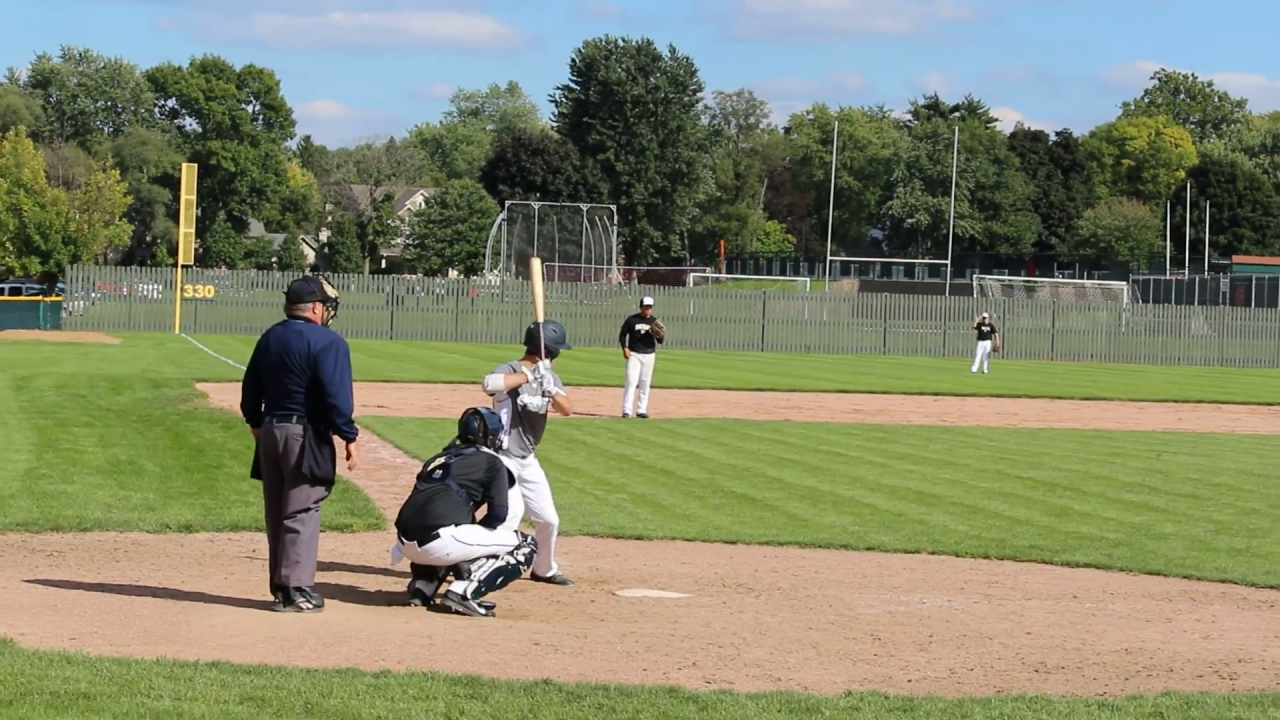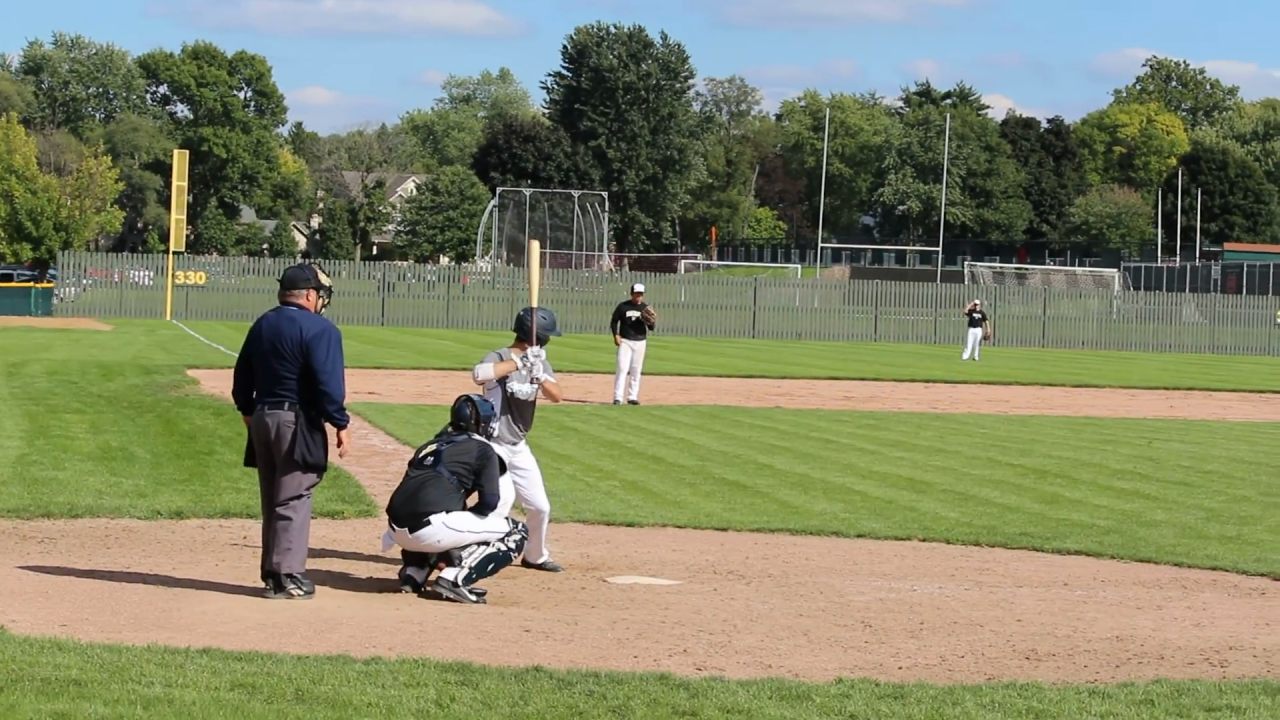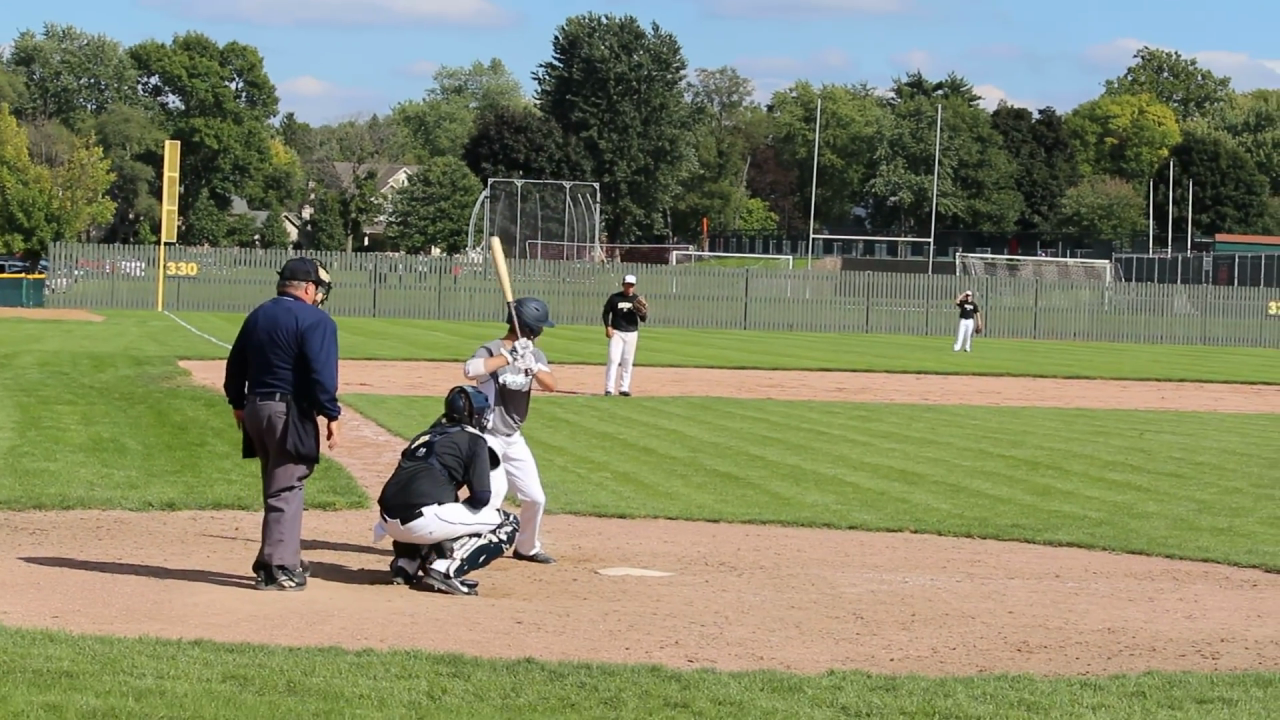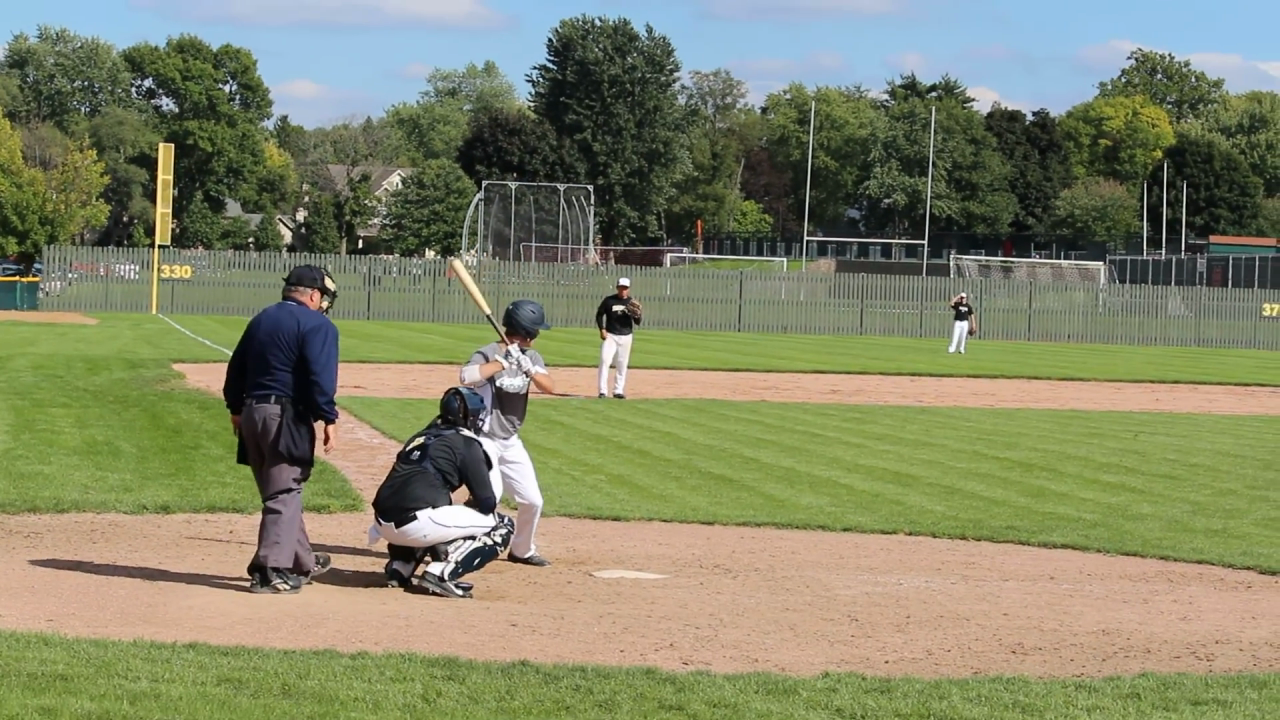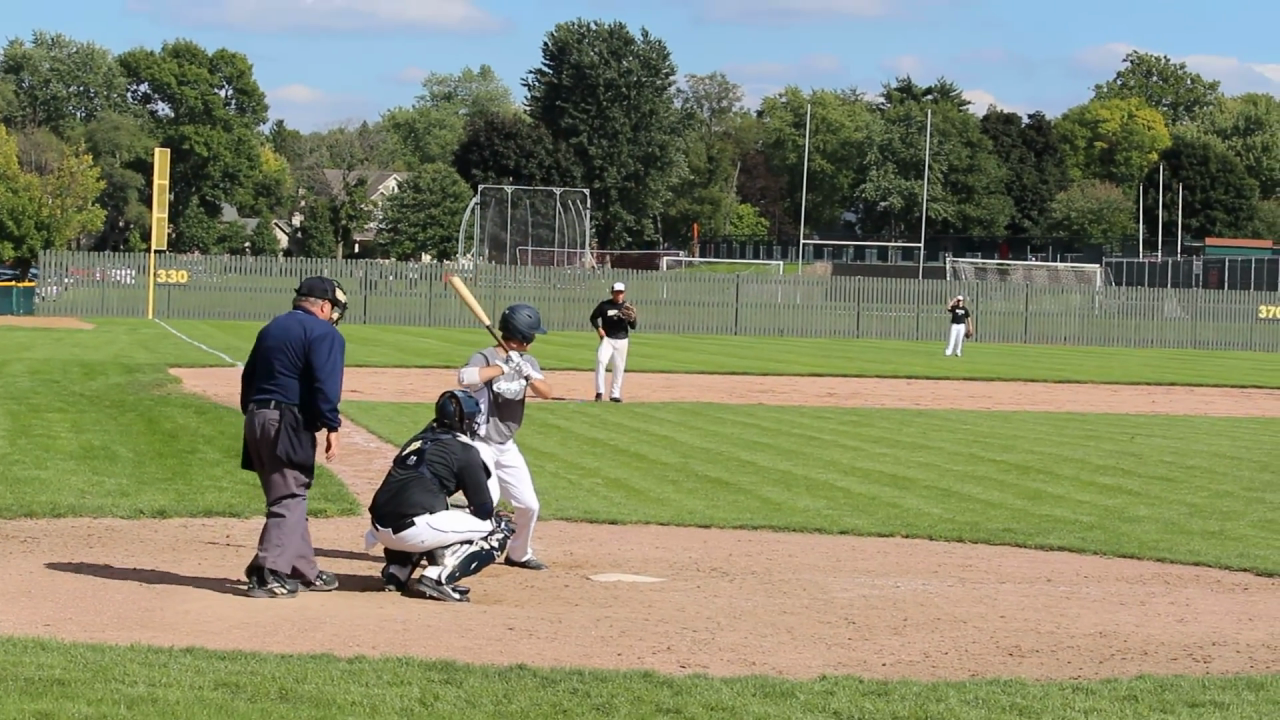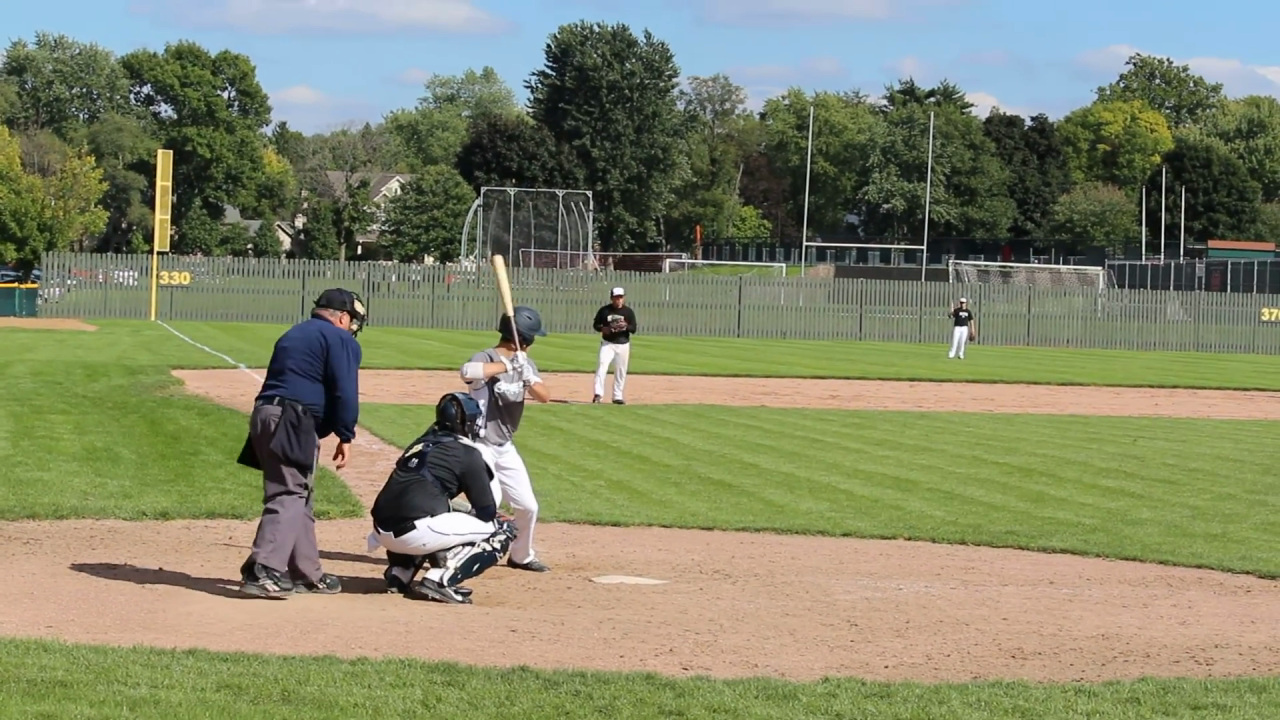
dt=0.2s
person 1, frame 1
left shoulder: (269, 338)
right shoulder: (328, 342)
left elbow: (250, 386)
right elbow: (337, 395)
left wrist: (256, 422)
right wrist: (349, 437)
left hip: (271, 433)
right hip: (306, 436)
left knee: (277, 513)
right knee: (302, 513)
left ankle: (282, 585)
right ankle: (295, 590)
person 1, frame 2
left shoulder: (262, 324)
right shoulder: (320, 329)
left elbow: (242, 373)
right elbow: (329, 382)
left wrist: (248, 410)
right wrist: (340, 424)
left hip: (263, 419)
right hip: (298, 423)
left knee: (273, 501)
right knee: (294, 500)
left ankle: (274, 570)
right ankle: (285, 576)
person 1, frame 3
left shoulder: (257, 315)
right shoulder: (316, 320)
left elbow: (236, 364)
right elbow: (322, 373)
left wrist: (238, 403)
right wrist: (331, 415)
left hip: (256, 410)
right hip: (291, 414)
left knee: (278, 488)
right knee: (286, 491)
left ankle: (284, 559)
right ankle: (276, 568)
person 1, frame 4
left shoulder: (260, 319)
right shoulder: (318, 325)
left elbow: (236, 367)
right elbow: (321, 378)
left wrist: (236, 408)
right wrist: (328, 419)
left hip: (252, 413)
right hip: (286, 418)
left knee: (281, 491)
right knee: (284, 494)
left ankle: (302, 562)
right ankle: (270, 571)
person 1, frame 5
left shoulder: (271, 328)
right shoulder: (324, 333)
left elbow: (249, 376)
right elbow: (325, 385)
left wrist: (251, 414)
right wrist: (332, 427)
left hip: (257, 418)
right hip: (288, 422)
left knee: (288, 496)
right knee: (289, 500)
left ankle: (303, 572)
right ankle: (267, 574)
person 1, frame 6
left shoulder: (292, 335)
right shoulder: (340, 340)
right elbow: (344, 394)
right wrist: (346, 437)
left hip: (264, 417)
right hip: (293, 422)
left knee: (297, 497)
right knee: (288, 497)
left ankle: (308, 575)
right ankle: (261, 572)
person 2, frame 1
left shoulder: (549, 375)
right shoulder: (511, 370)
left elbow: (567, 410)
right elbow: (489, 384)
left wrist: (551, 390)
right wrist: (530, 375)
left hip: (528, 460)
right hip: (502, 458)
left knee: (549, 519)
right knee: (509, 516)
left ankle: (544, 569)
person 2, frame 2
left shoulder: (540, 362)
right shoulder: (500, 357)
left elbow: (556, 396)
right elbow: (479, 374)
left wrist: (540, 377)
right wrist: (519, 362)
left hip: (519, 446)
right hip: (493, 445)
left knee: (540, 505)
right knee: (501, 502)
left ankle: (535, 556)
person 2, frame 3
left shoulder: (534, 353)
right shoulder: (492, 349)
left elbow: (551, 385)
right elbow: (470, 370)
left wrist: (532, 367)
right wrist: (509, 356)
left hip: (514, 438)
right hip: (487, 437)
left knee: (535, 497)
right knee: (494, 494)
left ankle: (527, 548)
person 2, frame 4
left shoulder: (531, 356)
right shoulder: (487, 353)
left elbow: (549, 387)
right elbow: (466, 377)
left wrist: (528, 370)
right wrist: (503, 362)
left hip: (512, 442)
right hip: (484, 440)
left knee: (532, 500)
left ankle: (522, 550)
person 2, frame 5
left shoulder: (527, 361)
right shoulder: (484, 357)
left elbow: (546, 393)
right elbow: (463, 378)
left wrist: (529, 376)
right wrist: (504, 366)
left hip: (507, 446)
right hip: (479, 444)
left knee: (529, 504)
left ankle: (518, 554)
person 2, frame 6
left shoulder: (526, 363)
right shoulder: (486, 358)
left elbow: (544, 397)
right elbow: (466, 372)
left wrist: (529, 380)
right wrist: (508, 364)
left hip: (505, 447)
right hip: (479, 446)
left knee: (527, 505)
left ankle: (521, 556)
person 3, frame 1
left shoulder: (439, 458)
right shoulder: (491, 462)
right elbow: (498, 513)
right wrist: (476, 532)
left hip: (407, 542)
right hip: (438, 541)
right knee: (524, 546)
left ankle: (422, 586)
right ankle: (463, 592)
person 3, frame 2
left shoulder: (432, 445)
right shoulder: (482, 449)
right elbow: (489, 501)
right wrist: (467, 517)
left hip: (398, 529)
right hip: (428, 527)
right knee: (516, 532)
left ankle: (413, 573)
right ankle: (454, 579)
person 3, frame 3
left shoulder: (426, 435)
right shoulder: (473, 440)
right elbow: (481, 497)
right wrist: (465, 506)
left hip: (390, 520)
right hip: (420, 519)
right knee: (508, 524)
left ankle: (405, 564)
right ankle: (446, 571)
person 3, frame 4
left shoulder: (422, 436)
right shoulder: (468, 444)
right elbow: (487, 504)
left hip: (385, 522)
right hip: (415, 523)
right knee: (502, 526)
left ankle: (399, 567)
right ankle: (441, 574)
person 3, frame 5
left shoulder: (418, 440)
right shoulder: (464, 450)
right elbow: (484, 510)
left hip: (381, 527)
right hip: (411, 529)
right knee: (499, 531)
left ankle: (396, 571)
right ankle: (438, 577)
person 3, frame 6
left shoulder: (421, 443)
right shoulder: (467, 452)
right elbow: (487, 512)
left hip: (384, 530)
right hip: (414, 532)
right knee: (501, 533)
left ankle: (399, 573)
right ankle: (440, 580)
